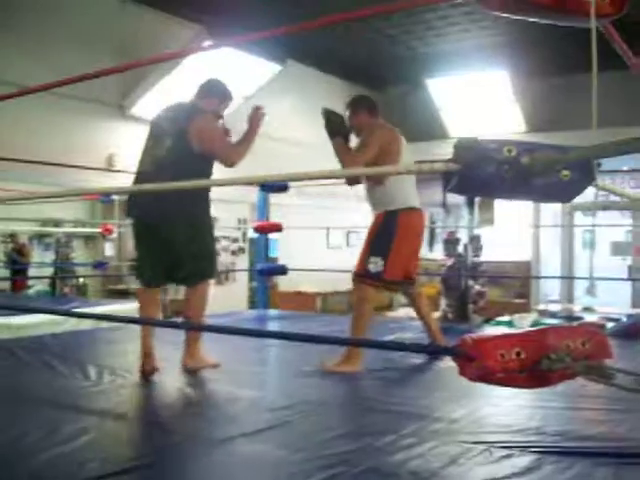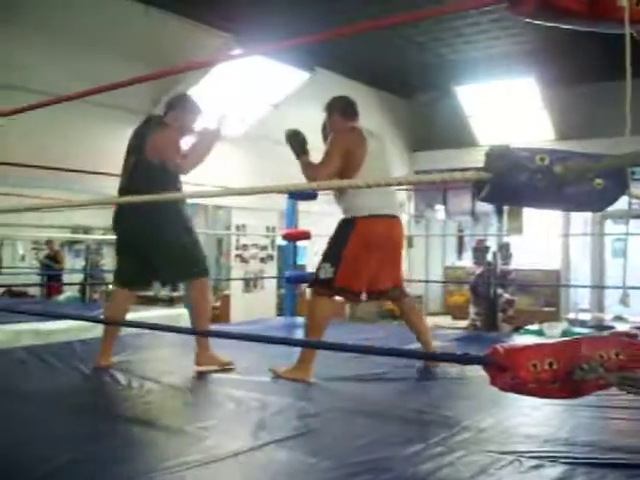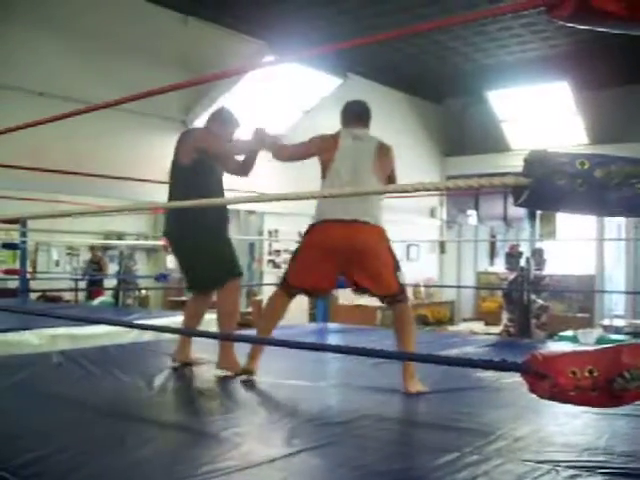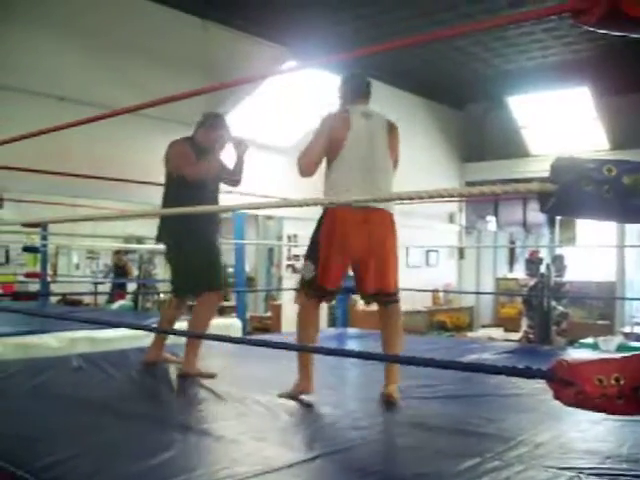
dt=0.7s
person 1, frame 1
left shoulder: (378, 131)
right shoulder: (384, 137)
left elbow: (351, 164)
right elbow: (354, 177)
left wrist: (335, 136)
right wrist: (343, 140)
left hip: (398, 216)
right hip: (407, 216)
left knee: (366, 281)
right knee: (407, 284)
left ankle: (353, 358)
right ankle: (438, 340)
person 1, frame 2
left shoulder: (343, 137)
right shoulder: (377, 141)
left elbow: (318, 177)
left wrist: (301, 153)
left hip: (362, 223)
right hip: (391, 223)
left knee: (322, 290)
right knee: (397, 293)
left ankle: (304, 366)
right ankle: (431, 352)
person 1, frame 3
left shoulder: (328, 142)
right shoulder: (385, 151)
left elbow: (281, 153)
right elbow: (389, 187)
left wrist: (267, 141)
left hip: (325, 229)
right hip: (367, 232)
left knee: (285, 291)
right knee: (399, 300)
left ankle: (252, 361)
right ankle: (410, 376)
person 1, frame 4
left shoulder: (334, 121)
right shoulder: (390, 129)
left elbow: (307, 168)
left wrist: (307, 151)
left hip: (341, 214)
right hip: (381, 217)
left knee: (310, 294)
right knee: (389, 301)
left ankle: (305, 377)
right ankle: (391, 380)
person 2, frame 1
left shoulder: (167, 114)
right shoulder: (205, 121)
right elbow: (230, 158)
left wrist: (217, 135)
right wrist: (253, 127)
left hip: (147, 205)
right hip: (184, 210)
left knee: (151, 283)
right knee: (197, 281)
left ankle: (147, 351)
right ankle: (192, 354)
person 2, frame 2
left shoulder: (147, 128)
right shoulder: (164, 133)
right elbow: (181, 165)
left wrist: (199, 142)
right wrist: (209, 141)
left hip: (131, 219)
right hip: (162, 220)
left knee: (125, 287)
right knee: (198, 278)
left ankle: (104, 354)
right ankle: (204, 352)
person 2, frame 3
left shoulder: (214, 153)
right shoulder: (193, 138)
left elbow: (242, 169)
right elbow: (225, 148)
left wrist: (254, 145)
right wrist: (255, 141)
left hip: (202, 227)
right hip: (193, 227)
left knee: (202, 288)
right knee: (230, 282)
left ankle: (183, 350)
right ankle: (227, 357)
person 2, frame 4
left shoulder: (209, 157)
right shoulder: (180, 147)
left elbow: (234, 180)
right elbow: (195, 173)
left wrist: (240, 155)
right wrist: (217, 151)
left hip: (199, 233)
right hip: (185, 233)
left knee: (181, 294)
right knee: (211, 292)
left ankle: (156, 350)
right ankle: (189, 360)
